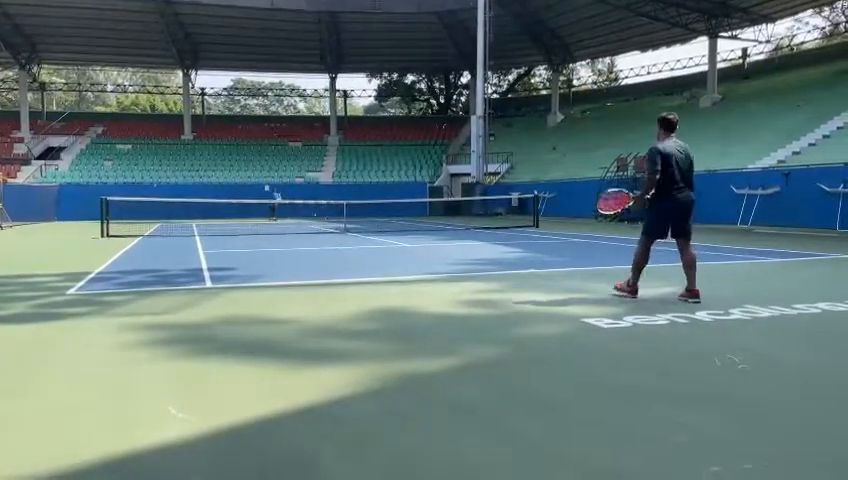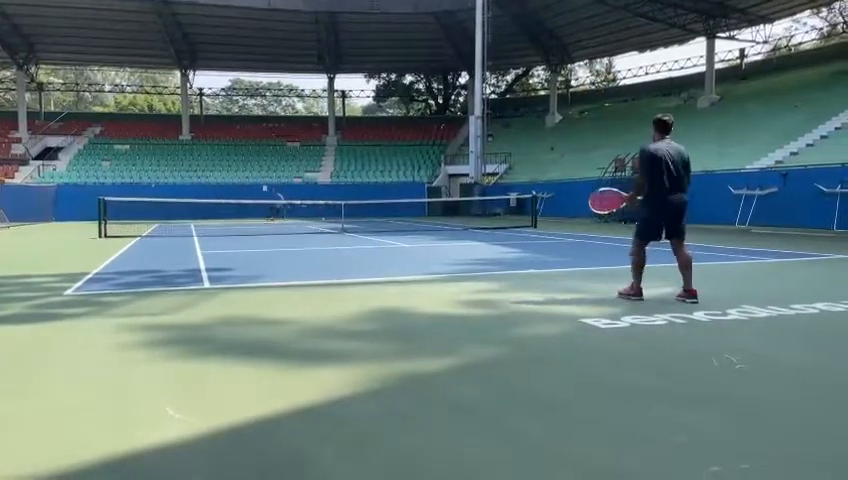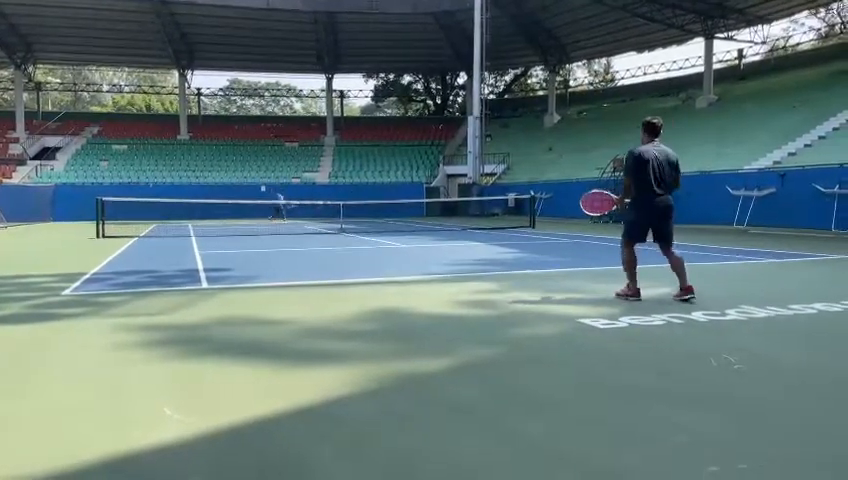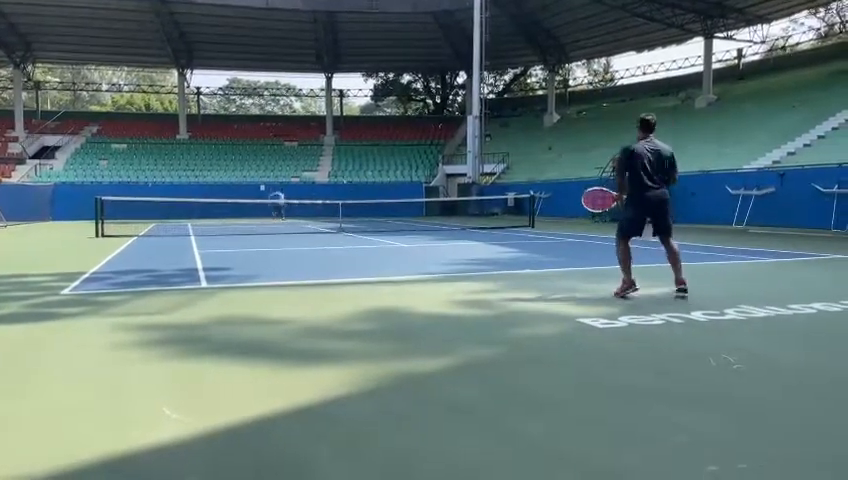
dt=0.2s
person 1, frame 1
left shoulder: (657, 149)
right shoulder: (686, 148)
left elbow: (653, 178)
right elbow: (687, 176)
left wrist: (642, 195)
left hip: (663, 202)
right hip: (685, 200)
left knee: (645, 243)
right knee: (685, 245)
left ankle: (631, 285)
right ankle: (692, 290)
person 1, frame 2
left shoulder: (648, 150)
right shoulder: (682, 151)
left elbow: (642, 180)
right elbow: (687, 180)
left wrist: (634, 196)
left hip: (655, 203)
right hip: (678, 202)
left knee: (639, 244)
right knee: (679, 246)
left ankle: (636, 288)
right ankle: (689, 290)
person 1, frame 3
left shoulder: (636, 153)
right shoulder: (671, 154)
left elbow: (628, 183)
right elbow: (676, 184)
left wrist: (623, 199)
left hip: (641, 205)
right hip: (665, 204)
left knee: (627, 245)
right knee: (667, 248)
left ankle: (632, 289)
right ankle: (685, 288)
person 1, frame 4
left shoulder: (629, 150)
right shoulder: (667, 150)
left elbow: (620, 177)
right elbow: (673, 178)
left wrist: (622, 193)
left hip: (637, 200)
right hip: (661, 198)
left knee: (622, 239)
right knee: (667, 240)
left ankle: (627, 282)
right ankle: (680, 280)
